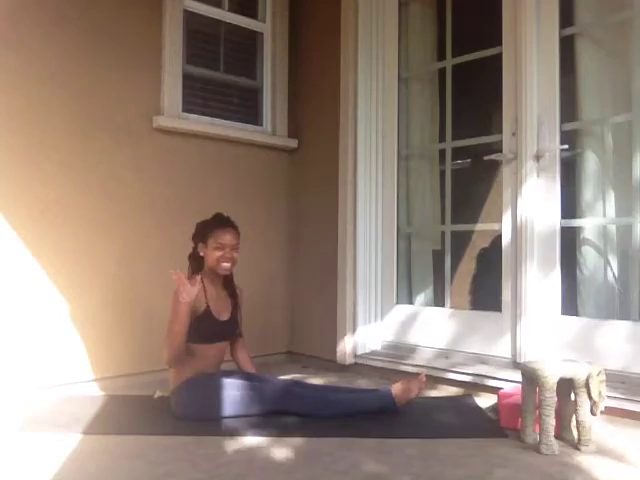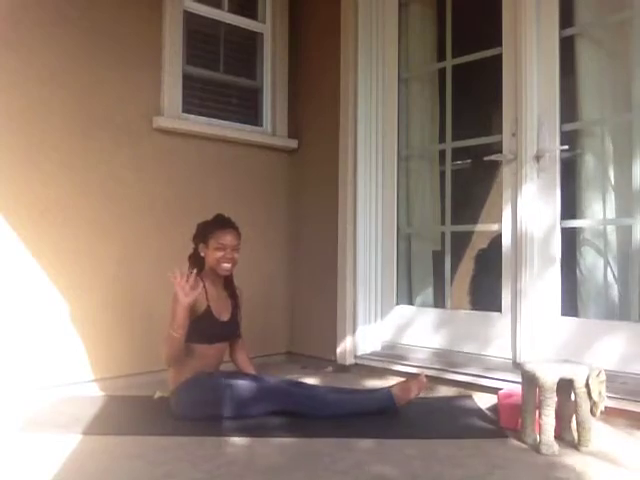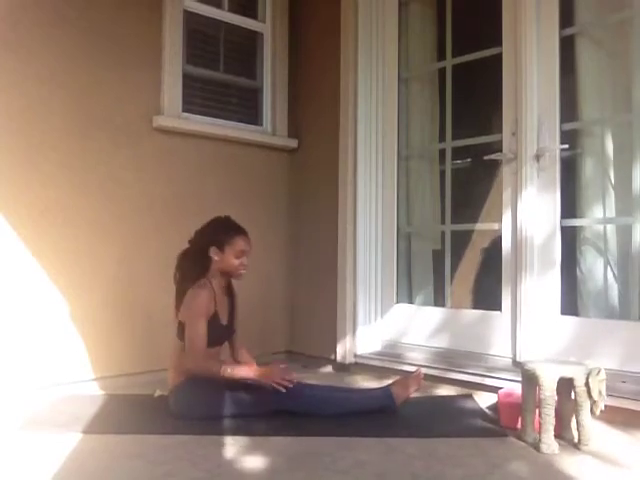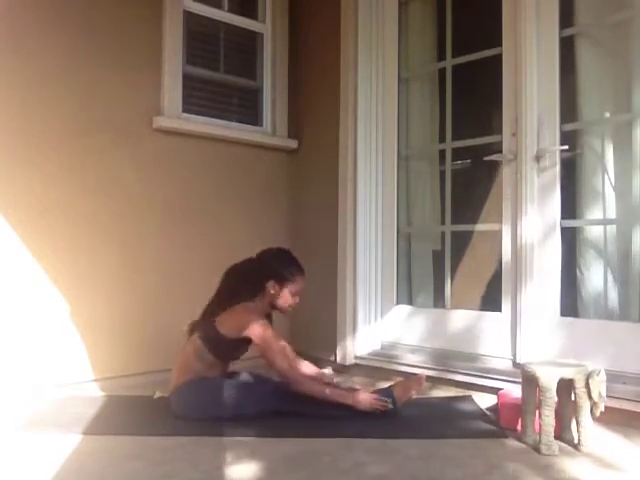
dt=0.5s
person 1, frame 1
left shoulder: (233, 292)
right shoulder: (190, 289)
right elbow: (171, 358)
left wrist: (260, 383)
right wrist: (185, 305)
left hip: (214, 381)
right hip: (191, 392)
left knee: (287, 387)
right knee: (283, 395)
left ankle: (385, 395)
right ankle: (387, 397)
person 1, frame 2
left shoulder: (233, 294)
right shoulder: (193, 291)
right elbow: (171, 358)
left wrist: (261, 384)
right wrist: (182, 306)
left hip: (213, 383)
right hip: (191, 392)
left knee: (288, 387)
right knee: (283, 395)
left ankle: (385, 396)
right ankle: (389, 398)
person 1, frame 3
left shoulder: (227, 291)
right shoulder: (200, 295)
left elbow: (235, 347)
right elbow: (195, 364)
left wrist: (260, 376)
right wrist: (256, 374)
left hip: (207, 384)
right hip: (190, 394)
left knee: (285, 386)
right knee: (281, 395)
left ankle: (383, 395)
right ankle: (386, 397)
person 1, frame 4
left shoulder: (256, 312)
right shoulder: (250, 318)
left elbow: (294, 363)
right elbow: (293, 378)
left wrist: (341, 387)
right wrist: (352, 398)
left hip: (207, 385)
right hip: (192, 394)
left knee: (281, 391)
right knee: (283, 397)
left ankle: (386, 396)
right ankle: (387, 399)
